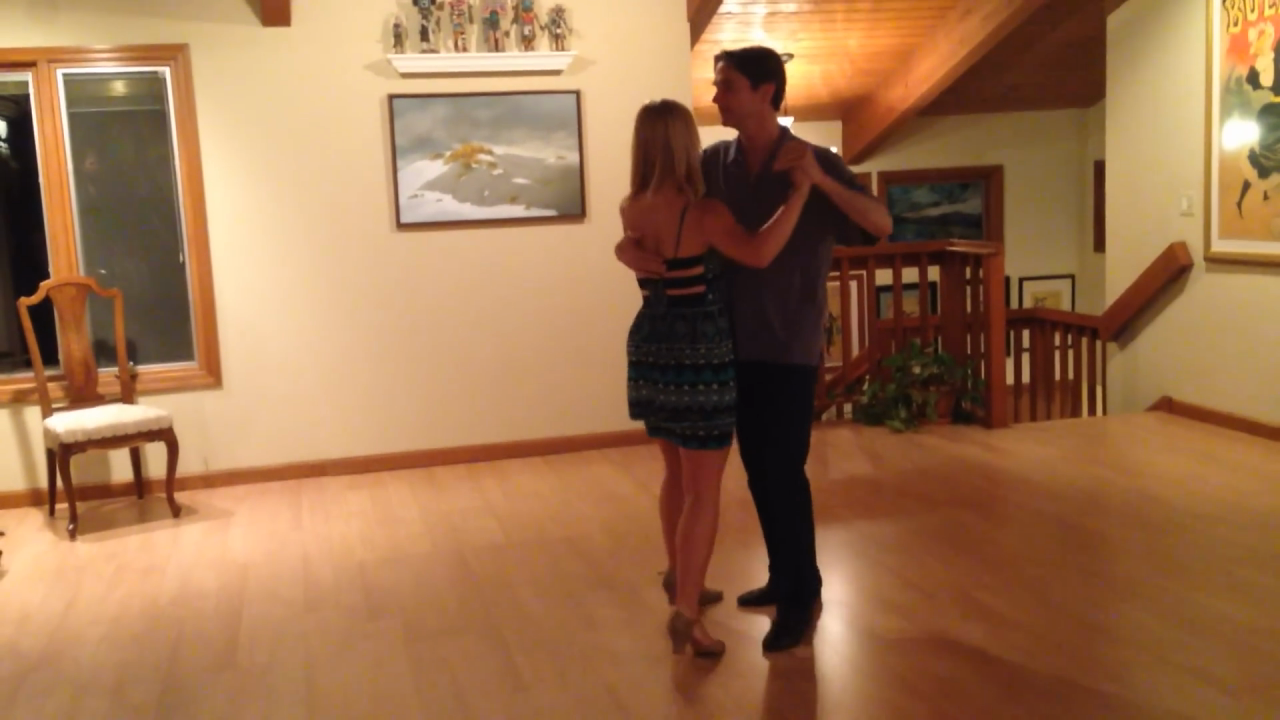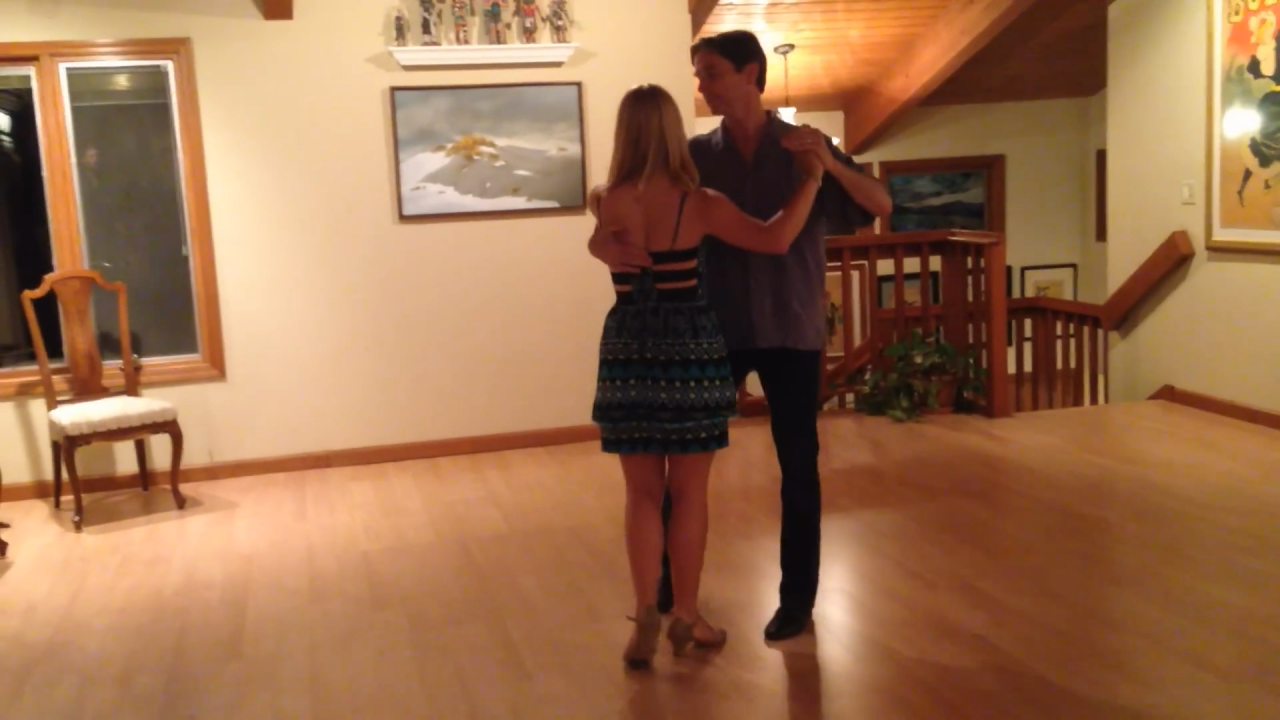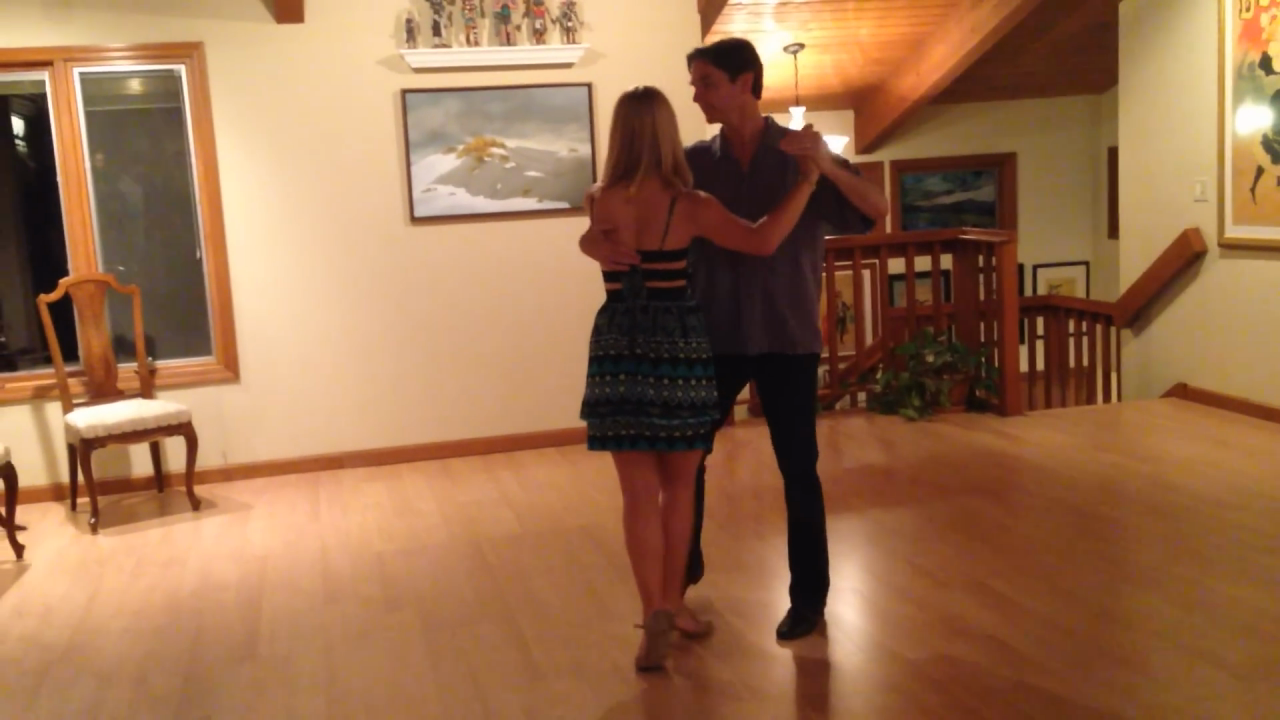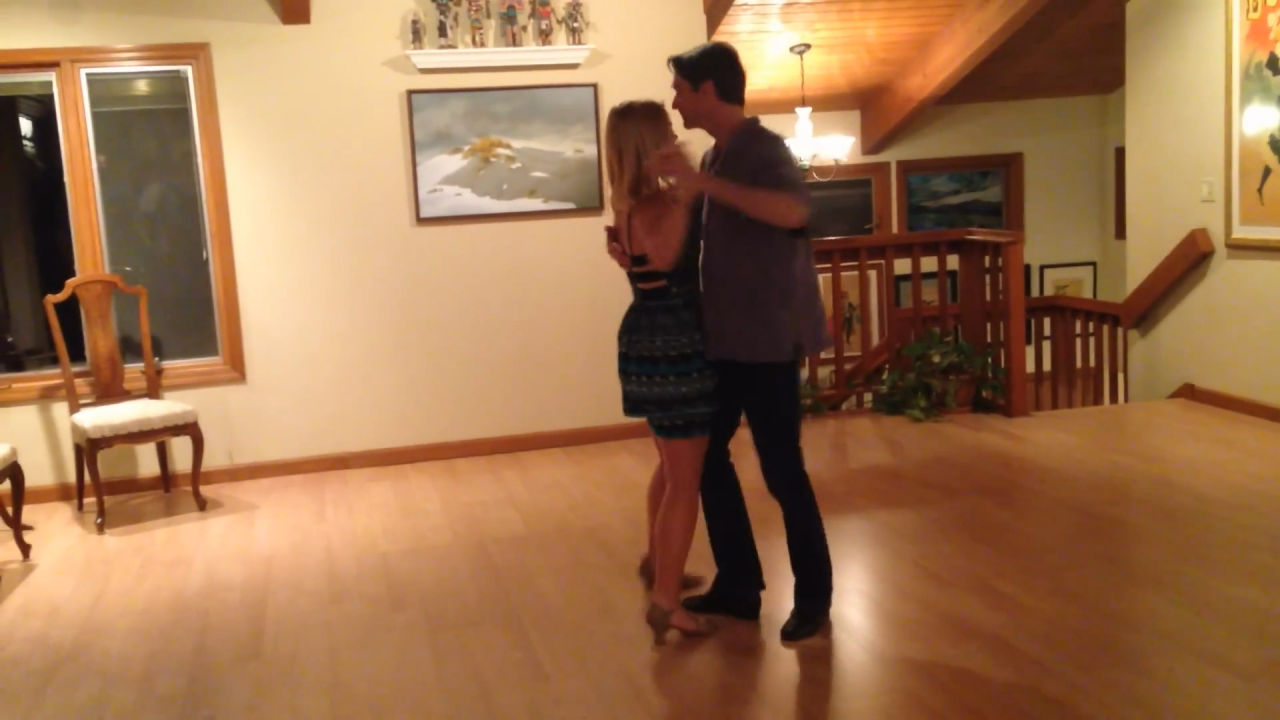
dt=0.5s
person 1, frame 1
left shoulder: (816, 163)
right shoulder: (714, 161)
left elbow: (881, 224)
left wrist: (821, 180)
right wrist: (629, 245)
left hip: (789, 344)
right hip: (734, 341)
left knee: (785, 468)
right knee: (756, 463)
left ankle: (798, 601)
right ankle: (791, 576)
person 1, frame 2
left shoulder: (805, 146)
right shoulder: (695, 155)
left elbow: (880, 206)
left wrist: (828, 162)
right wrist: (603, 240)
left hip: (792, 330)
right hip: (717, 329)
left knee: (797, 464)
left ankle: (797, 595)
right ankle: (678, 563)
person 1, frame 3
left shoulder: (801, 150)
right shoulder: (695, 161)
left elbow: (876, 208)
left wrist: (826, 165)
right wrist: (597, 238)
left hip: (788, 337)
right hip: (716, 336)
left knee: (797, 467)
left ankle: (809, 595)
right ankle: (681, 564)
person 1, frame 4
left shoulder: (765, 151)
right shoulder: (715, 157)
left elbow: (794, 214)
left wrist: (706, 183)
left hip: (767, 341)
right hip: (724, 339)
left knee: (781, 469)
right knee: (706, 455)
left ankle: (813, 594)
right ankle: (738, 584)
person 2, frame 1
left shoulder: (631, 209)
right shoulder: (701, 212)
right elbow: (756, 254)
right wrist: (797, 194)
left hip: (649, 348)
right hip: (699, 353)
left knee: (678, 472)
right knee: (704, 488)
left ankle: (678, 577)
right ankle: (686, 615)
person 2, frame 2
left shoulder: (604, 202)
right shoulder: (698, 203)
right elbow: (774, 240)
right wrist: (811, 177)
left hip: (627, 349)
right hip: (689, 348)
left knee: (642, 494)
right knee: (689, 491)
left ankle: (645, 618)
right ankle: (685, 616)
person 2, frame 3
left shoulder: (597, 201)
right shoulder: (687, 205)
right elbow: (761, 242)
right wrist: (806, 179)
left hip: (617, 348)
right hip: (678, 346)
left knee: (639, 494)
right knee: (679, 486)
left ankle: (654, 619)
right ankle: (669, 604)
person 2, frame 4
left shoulder: (631, 202)
right shoulder: (651, 207)
right elbow: (664, 257)
right wrist: (686, 194)
left hip: (645, 340)
right hip: (672, 344)
left knee: (673, 467)
right knee: (686, 478)
left ankle: (660, 567)
right ankle: (664, 603)
